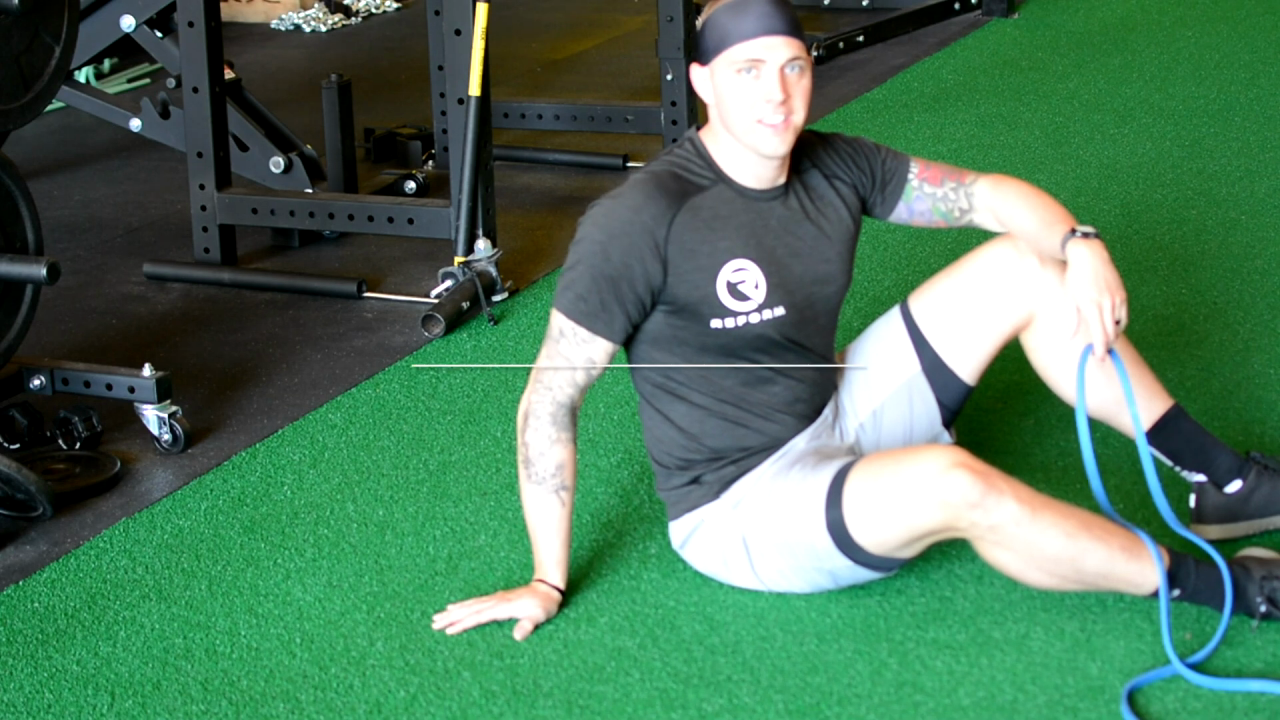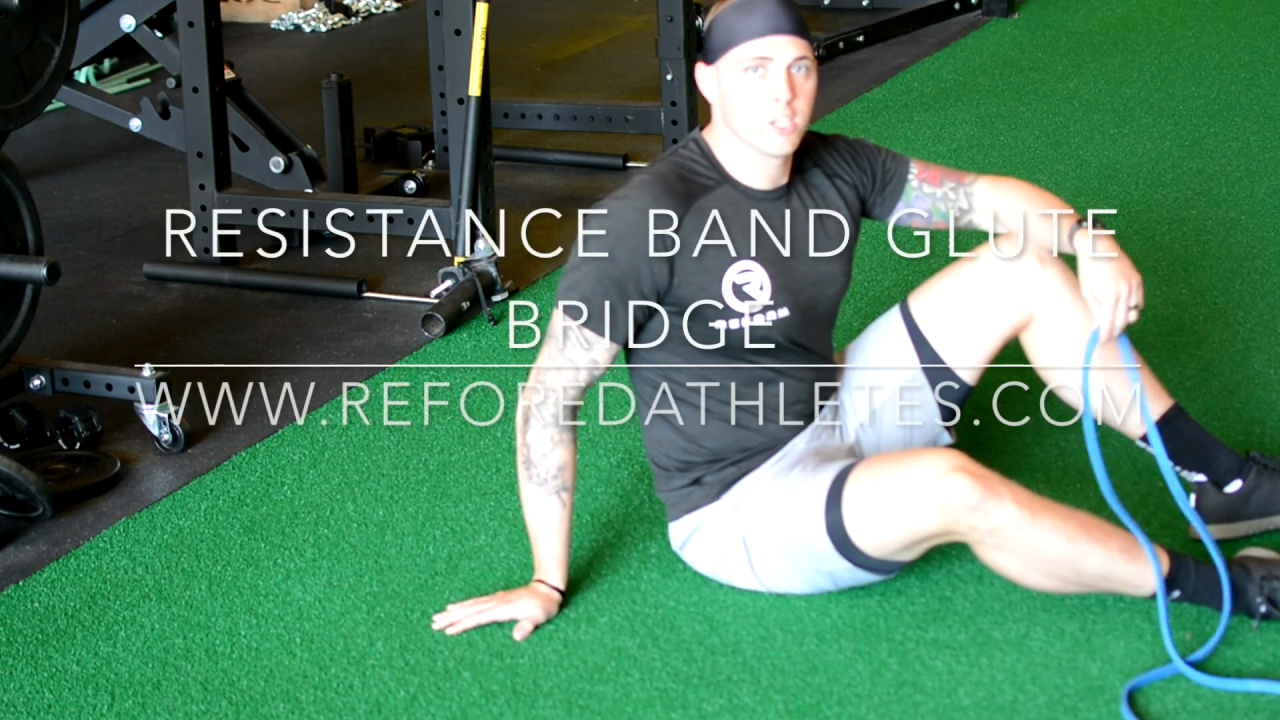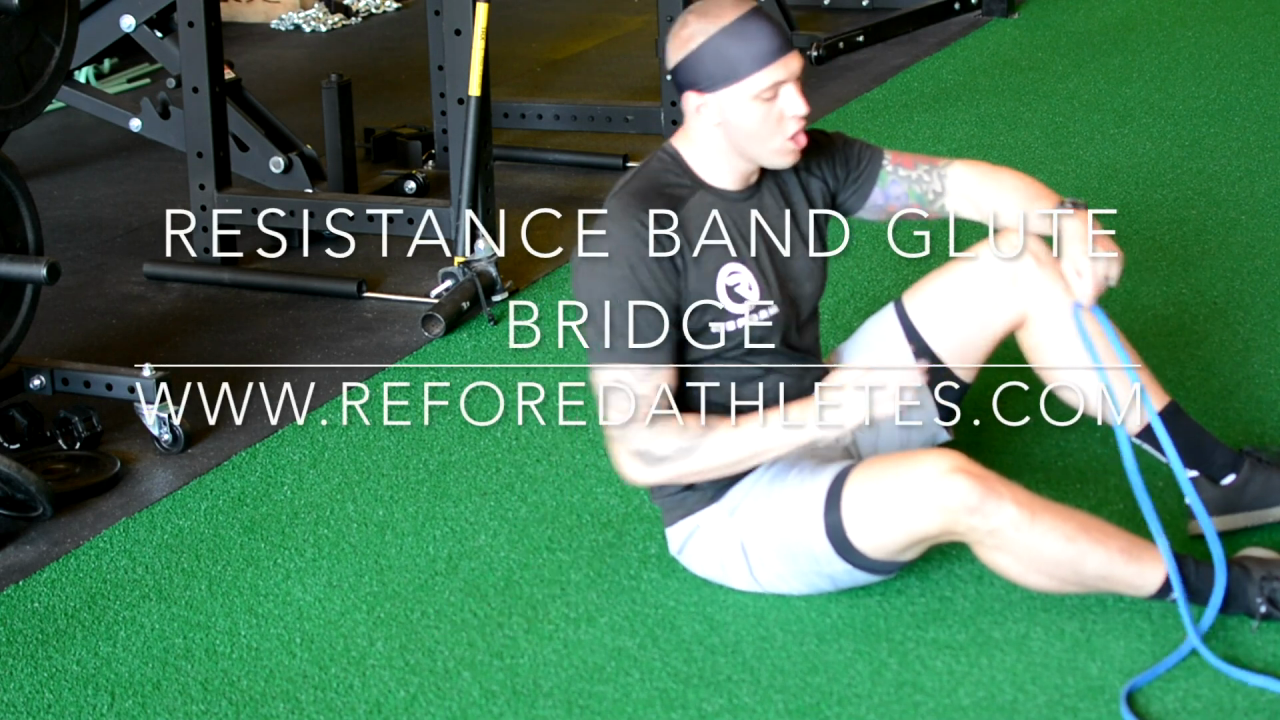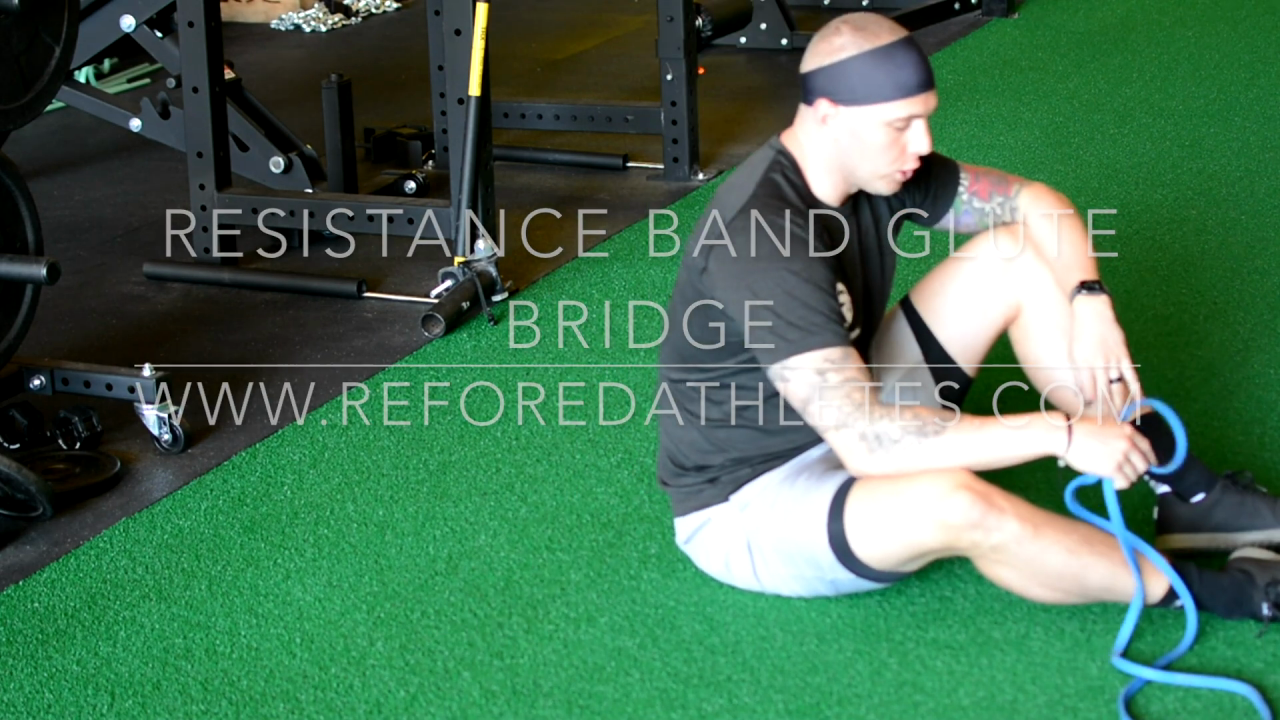
dt=1s
person 1, frame 1
left shoulder: (835, 165)
right shoulder: (642, 220)
left elbow: (988, 193)
right elbow: (549, 400)
left wrist: (1082, 245)
right wrist: (548, 583)
left hip: (837, 416)
right hip: (741, 509)
left knee: (1025, 267)
right knee: (951, 481)
right ankle: (1206, 583)
person 1, frame 2
left shoulder: (834, 166)
right shoulder: (646, 220)
left elbow: (985, 196)
right elbow: (548, 398)
left wrist: (1090, 241)
right wrist: (546, 583)
left hip: (834, 419)
right hip: (741, 510)
left knee: (1024, 266)
right knee: (951, 486)
right ankle: (1201, 582)
person 1, frame 3
left shoulder: (803, 159)
right shoulder: (636, 235)
left elbow: (964, 180)
right elbow: (642, 450)
left wrist: (1076, 224)
right wrist: (816, 414)
left hip: (828, 418)
right hip: (743, 512)
left knee: (1019, 262)
right knee: (950, 484)
left ankle: (1214, 477)
right ankle: (1209, 586)
person 1, frame 4
left shoulder: (878, 163)
right shoulder: (761, 242)
left elbow: (1037, 204)
right elbow: (868, 444)
left wrist: (1088, 302)
right wrist: (1061, 433)
left hip: (842, 417)
right hip: (748, 507)
left knee: (1019, 254)
right knee: (959, 503)
left ankle: (1188, 494)
right ankle: (1206, 590)
